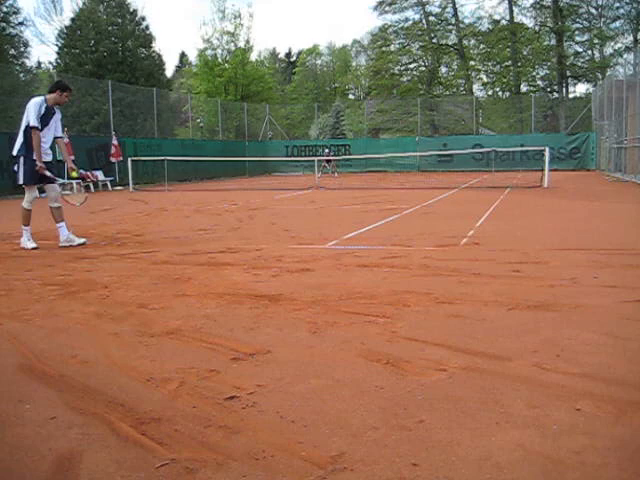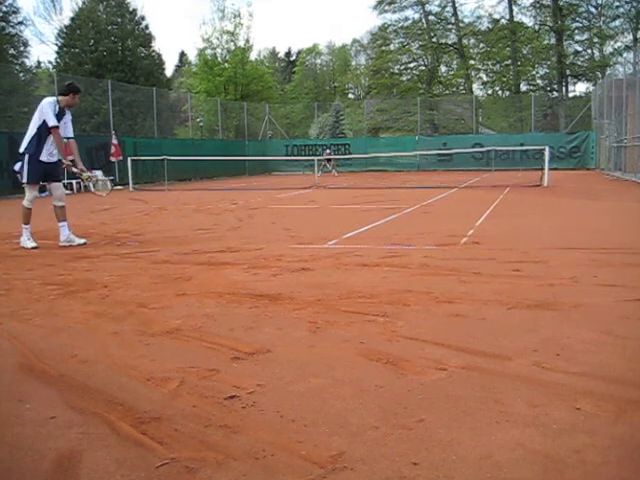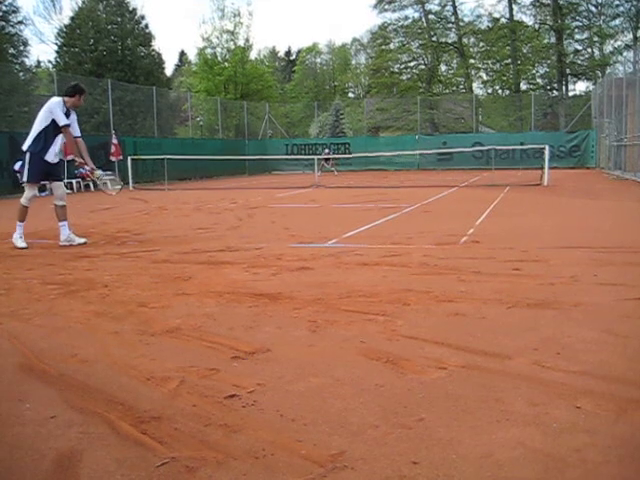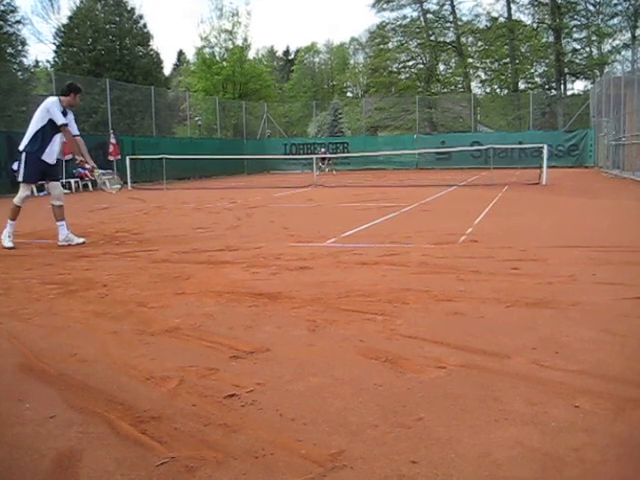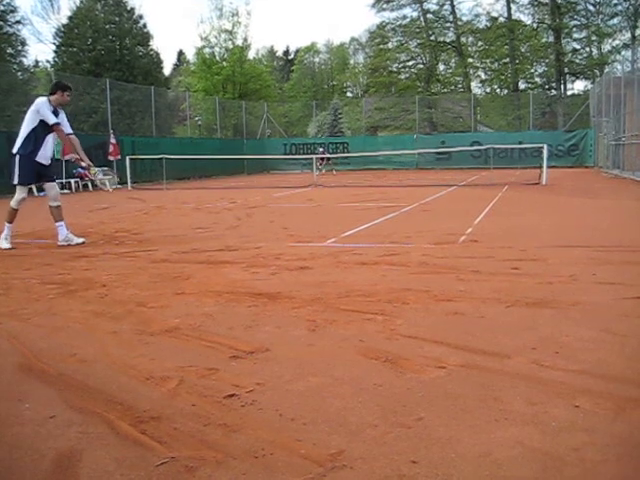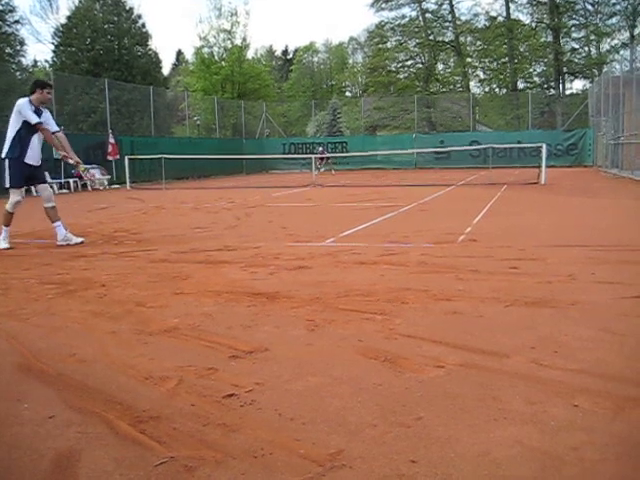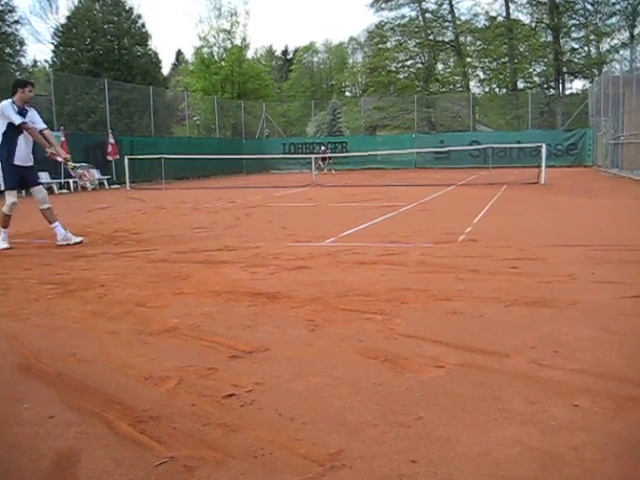
dt=0.2s
person 1, frame 1
left shoulder: (57, 113)
right shoulder: (36, 103)
left elbow: (59, 138)
right elbow: (35, 132)
left wrist: (68, 161)
right wrist: (38, 159)
left hip: (45, 158)
right hip: (28, 156)
left knee: (55, 195)
right knee: (30, 195)
left ankle: (64, 236)
right ankle: (26, 237)
person 1, frame 2
left shoulder: (67, 114)
right shoulder: (48, 103)
left elbow: (70, 139)
right elbow: (55, 132)
left wrist: (79, 163)
right wrist: (65, 158)
left hip: (51, 158)
right hip: (33, 154)
left knee: (59, 194)
right knee: (31, 195)
left ankle: (65, 235)
right ankle: (26, 235)
person 1, frame 3
left shoulder: (72, 114)
right shoulder: (55, 103)
left elbow: (78, 139)
right elbow: (67, 133)
left wrist: (89, 162)
right wrist: (77, 157)
left hip: (53, 157)
right hip: (36, 153)
left knee: (60, 194)
right knee: (30, 193)
left ankle: (66, 235)
right ankle: (19, 233)
person 1, frame 4
left shoulder: (68, 114)
right shoulder: (51, 102)
left elbow: (77, 138)
right elbow: (66, 132)
left wrist: (89, 160)
right wrist: (77, 155)
left hip: (50, 158)
right hip: (32, 153)
left knee: (58, 194)
right knee: (24, 193)
left ankle: (64, 235)
person 1, frame 5
left shoulder: (60, 113)
right shoulder: (41, 102)
left elbow: (71, 136)
right elbow: (58, 130)
left wrist: (85, 158)
right wrist: (73, 153)
left hip: (44, 159)
right hip: (26, 155)
left knee: (54, 194)
right knee: (21, 196)
left ankle: (64, 235)
person 1, frame 6
left shoulder: (44, 112)
right shoulder: (22, 104)
left elbow: (58, 134)
right elbow: (42, 129)
left wrist: (73, 156)
right wrist: (61, 150)
left hip: (34, 161)
right hip: (15, 159)
left knee: (48, 195)
right knee: (16, 198)
left ankle: (62, 235)
person 1, frame 7
left shoulder: (30, 112)
left elbow: (45, 131)
right elbow: (28, 129)
left wrist: (60, 151)
right wrist: (48, 148)
left hip: (27, 162)
left knee: (42, 197)
left ankle: (61, 234)
